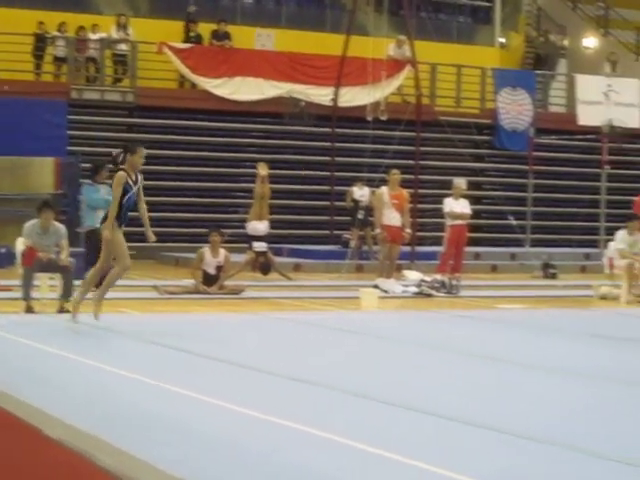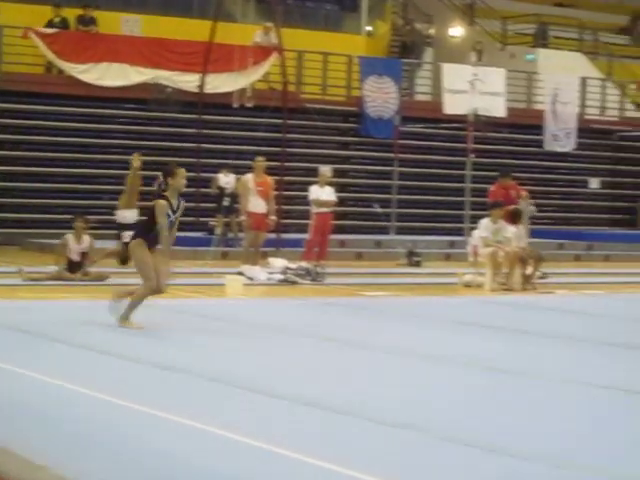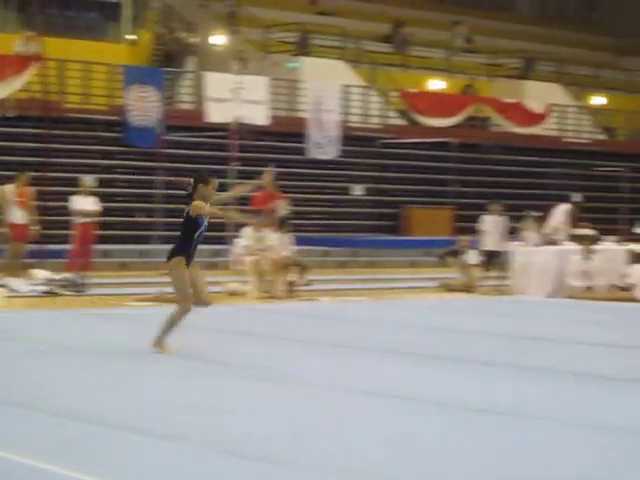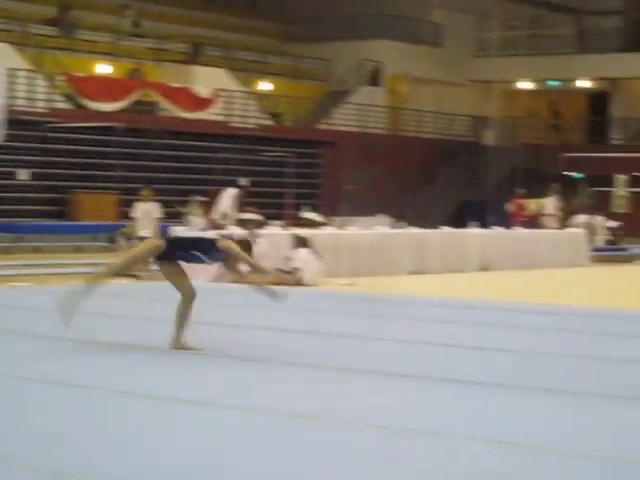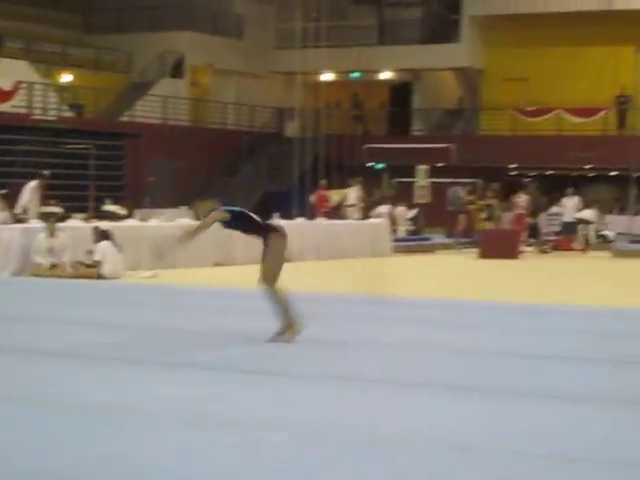
dt=0.5s
person 1, frame 1
left shoulder: (138, 177)
right shoulder: (121, 175)
left elbow: (141, 204)
right elbow: (115, 203)
left wrist: (148, 229)
right wrist: (109, 229)
left hip: (118, 224)
right hip: (112, 223)
left knee: (102, 266)
right knee: (125, 264)
left ankle: (79, 299)
right ankle: (97, 298)
person 1, frame 2
left shoulder: (180, 203)
right shoulder: (162, 203)
left elbow: (172, 229)
right elbow: (164, 232)
left wrist: (166, 251)
right wrist: (164, 257)
left hip: (152, 243)
right hip: (139, 241)
left knee: (160, 286)
right knee: (151, 284)
left ankle: (121, 295)
right ankle: (124, 318)
person 1, frame 3
left shoulder: (207, 204)
right shoulder: (197, 205)
left elbow: (235, 192)
right elbow: (222, 214)
left hip: (187, 259)
right hip: (179, 258)
left knee: (204, 300)
right knee: (187, 303)
right ankle: (159, 341)
person 1, frame 4
left shoulder: (221, 255)
right shoulder: (225, 246)
left elbow: (236, 269)
right elbow: (250, 262)
left hip: (168, 256)
right hip: (164, 247)
left knee: (189, 294)
left ankle: (176, 340)
person 1, frame 5
left shoulder: (220, 213)
right shoulder: (222, 213)
left elbow: (203, 225)
left hip: (273, 234)
right hip: (272, 234)
left knee: (269, 283)
right knee: (269, 283)
